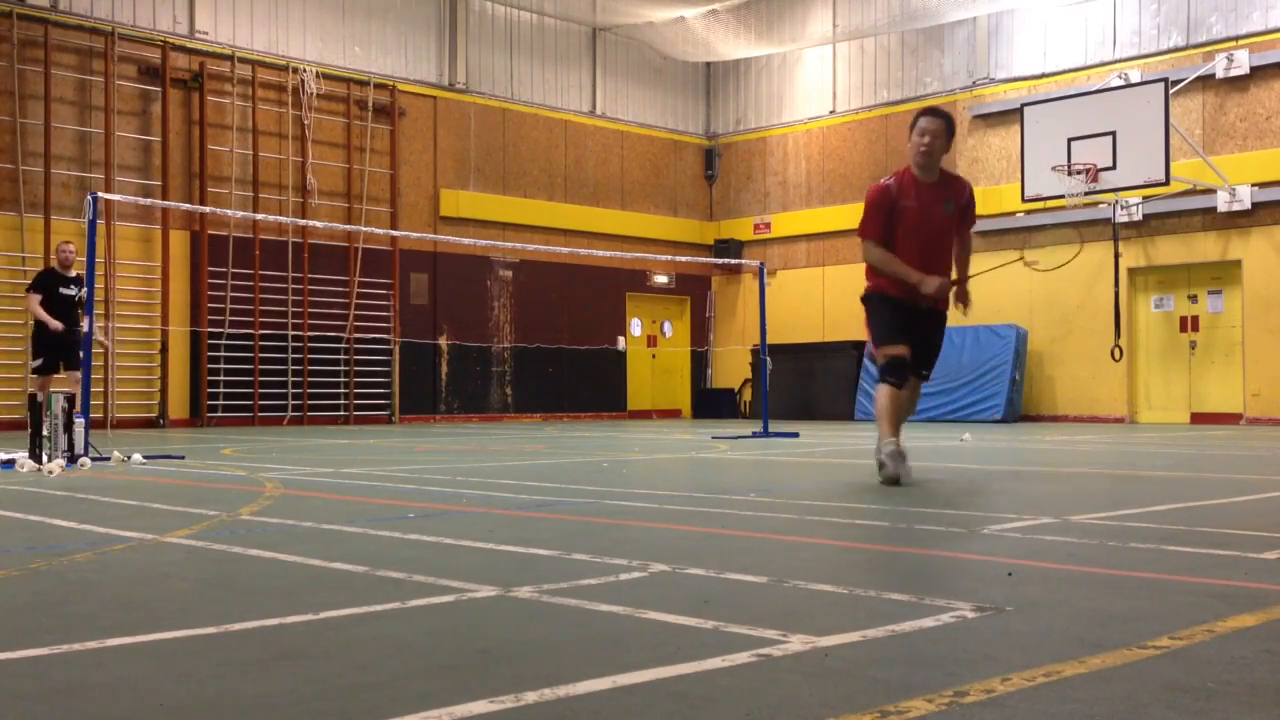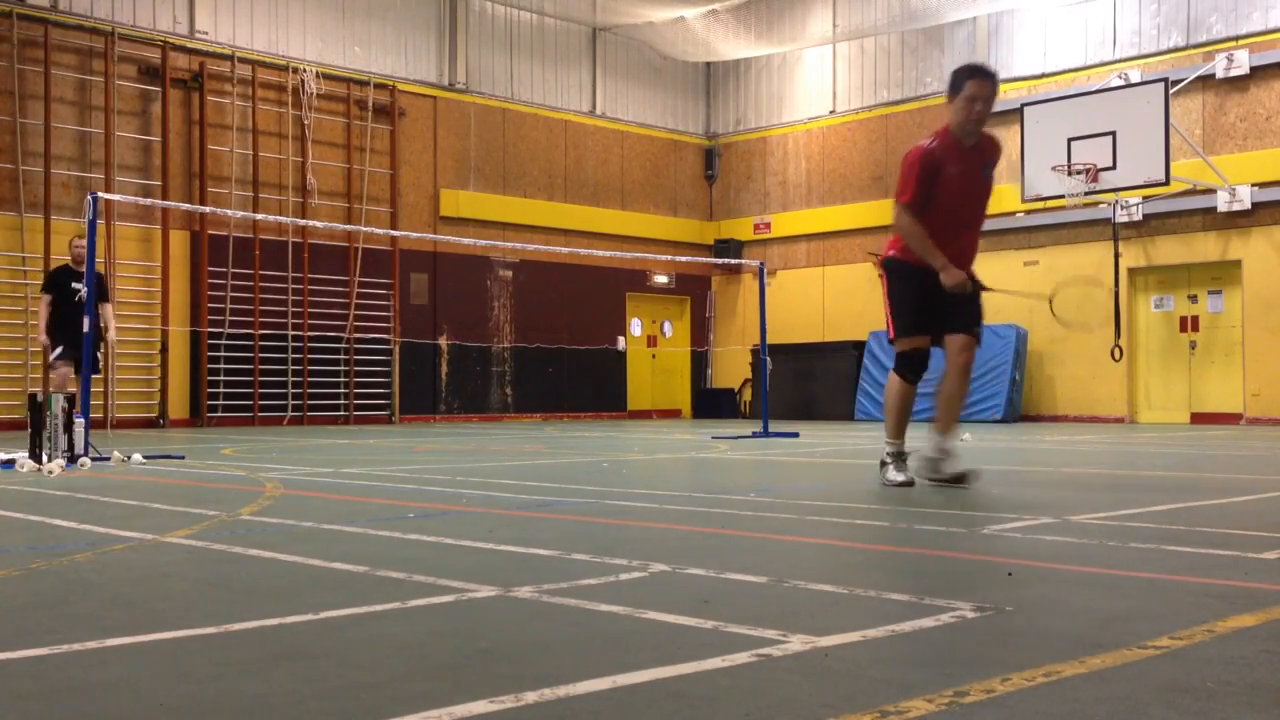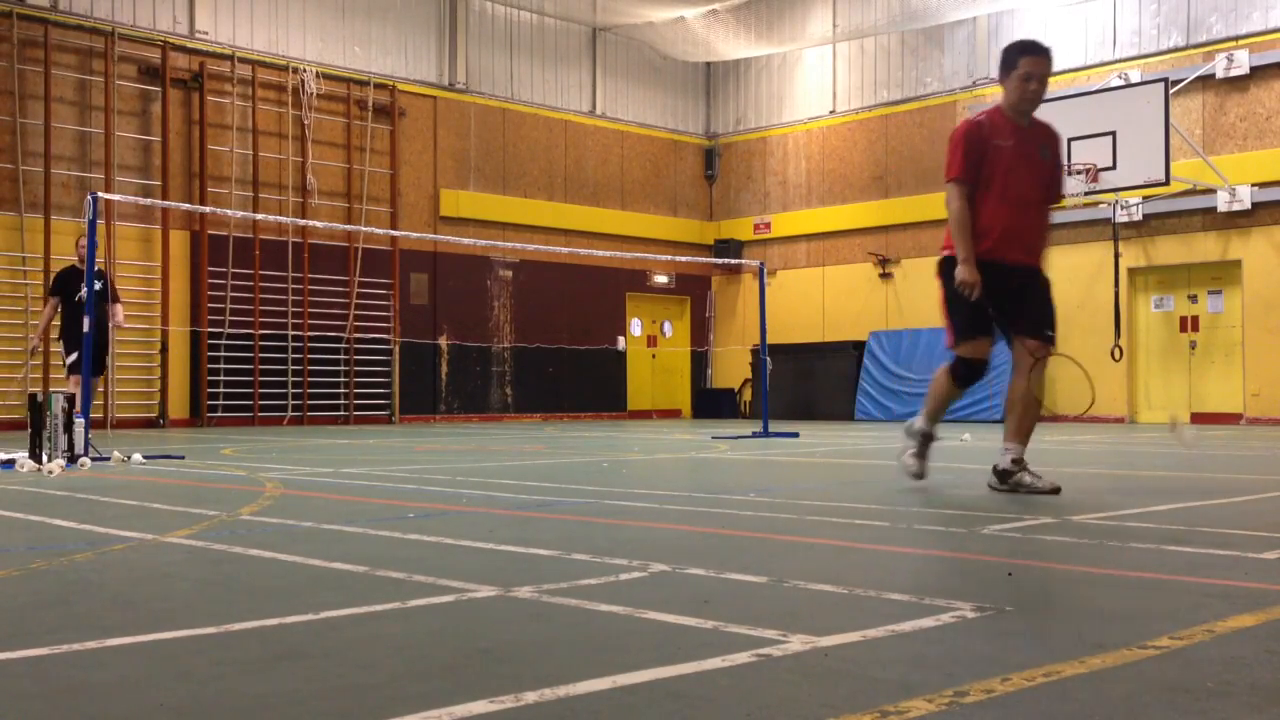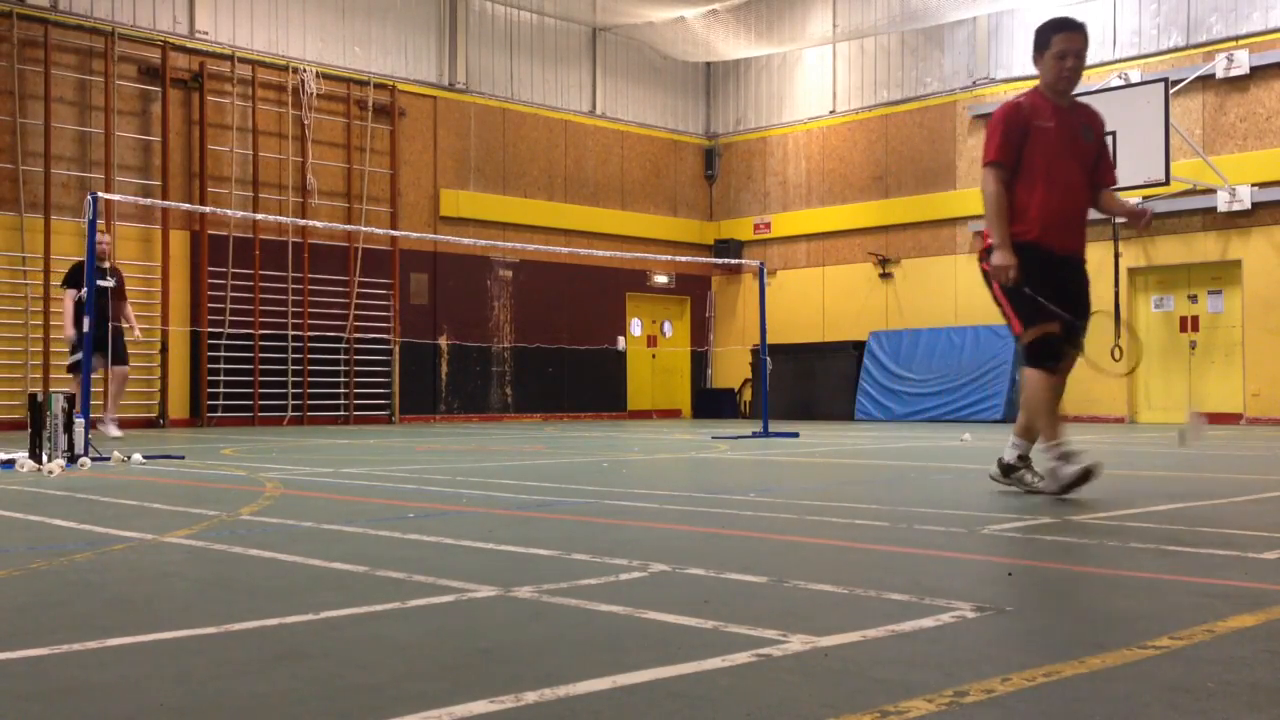
dt=0.3s
person 1, frame 1
left shoulder: (961, 192)
right shoulder: (886, 190)
right elbow: (870, 250)
left wrist: (961, 282)
right wrist: (919, 279)
left hip: (932, 301)
right hip: (888, 294)
left knee: (912, 382)
right knee: (895, 363)
left ankle: (886, 430)
right ankle: (890, 452)
person 1, frame 2
left shoulder: (990, 150)
right shoulder: (926, 153)
right elbow: (904, 218)
right wrist: (943, 268)
left hip: (957, 274)
right hip: (909, 265)
left knee: (962, 351)
right knee: (912, 355)
left ankle: (938, 451)
right ankle: (893, 455)
person 1, frame 3
left shoulder: (1048, 140)
right shoulder: (975, 130)
right elbow: (956, 196)
left wrist: (1036, 262)
right wrist: (965, 262)
left hip: (1023, 267)
right hip: (970, 264)
left knee: (1035, 354)
right knee: (972, 358)
left ankle: (1011, 462)
right ankle: (921, 429)
person 1, frame 4
left shoulder: (1091, 121)
right shoulder: (1015, 112)
left elbow: (1098, 191)
right elbow: (993, 181)
left wrist: (1127, 210)
right wrist: (1001, 247)
left hip: (1067, 256)
right hip: (1018, 252)
left knee: (1062, 356)
right knee: (1043, 342)
left ankle: (1013, 460)
right ankle: (1059, 457)
person 2, frame 1
left shoulder: (81, 281)
right shoulder: (45, 277)
right elbow: (32, 303)
left wrist: (98, 335)
right wrist: (49, 320)
left hip: (72, 337)
right hip: (46, 338)
left knee: (76, 378)
right knee: (42, 381)
right ankle: (35, 426)
person 2, frame 2
left shoulder: (97, 278)
right shoulder: (57, 274)
left elbow: (106, 306)
right elbow: (44, 304)
left wrist: (111, 330)
right wrist: (42, 332)
left hip: (89, 338)
right hip: (62, 336)
right knee: (63, 373)
person 2, frame 3
left shoulder: (104, 277)
right shoulder: (65, 275)
left elbow: (115, 304)
right elbow: (51, 306)
left wrist: (119, 318)
right wrist: (38, 336)
left hip: (99, 337)
right hip: (73, 336)
right knee: (76, 379)
person 2, frame 4
left shoulder: (115, 274)
right shoulder: (79, 269)
left elbow: (123, 304)
right elbow: (68, 298)
left wrist: (135, 327)
right wrist: (68, 327)
left hip: (111, 331)
right hip: (84, 332)
left knee: (122, 372)
right knee: (80, 378)
left ankle: (109, 419)
